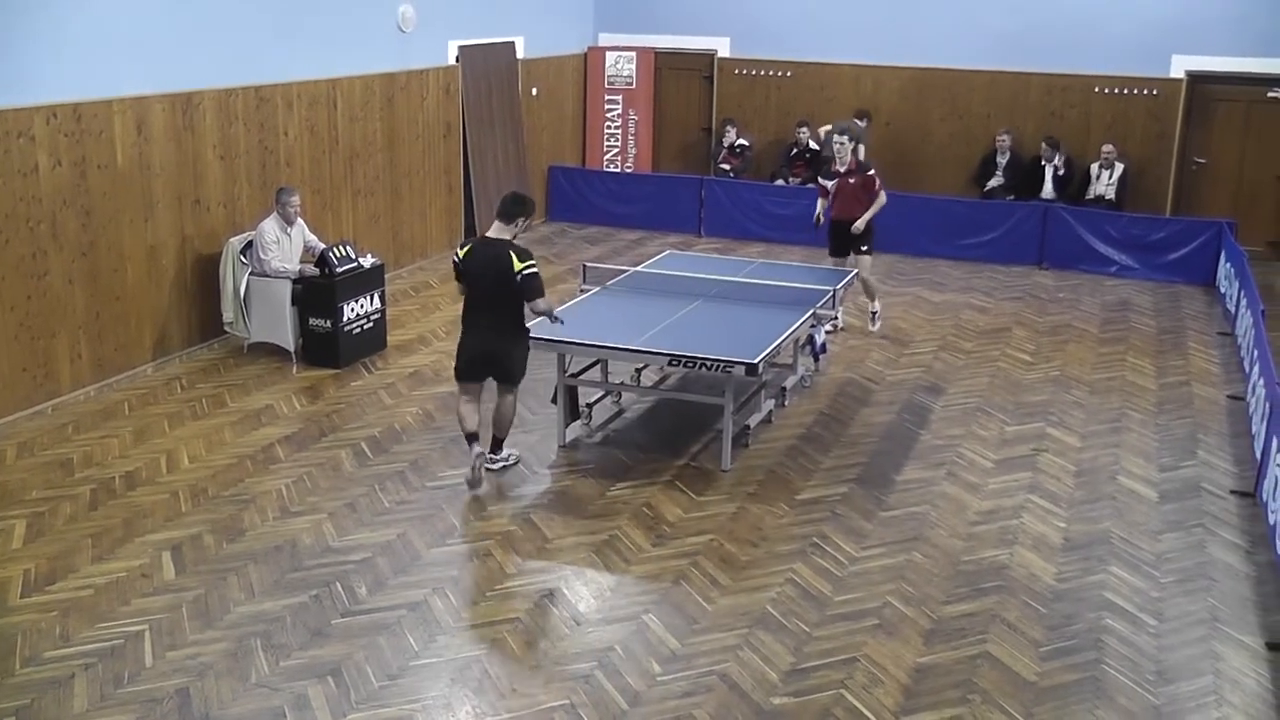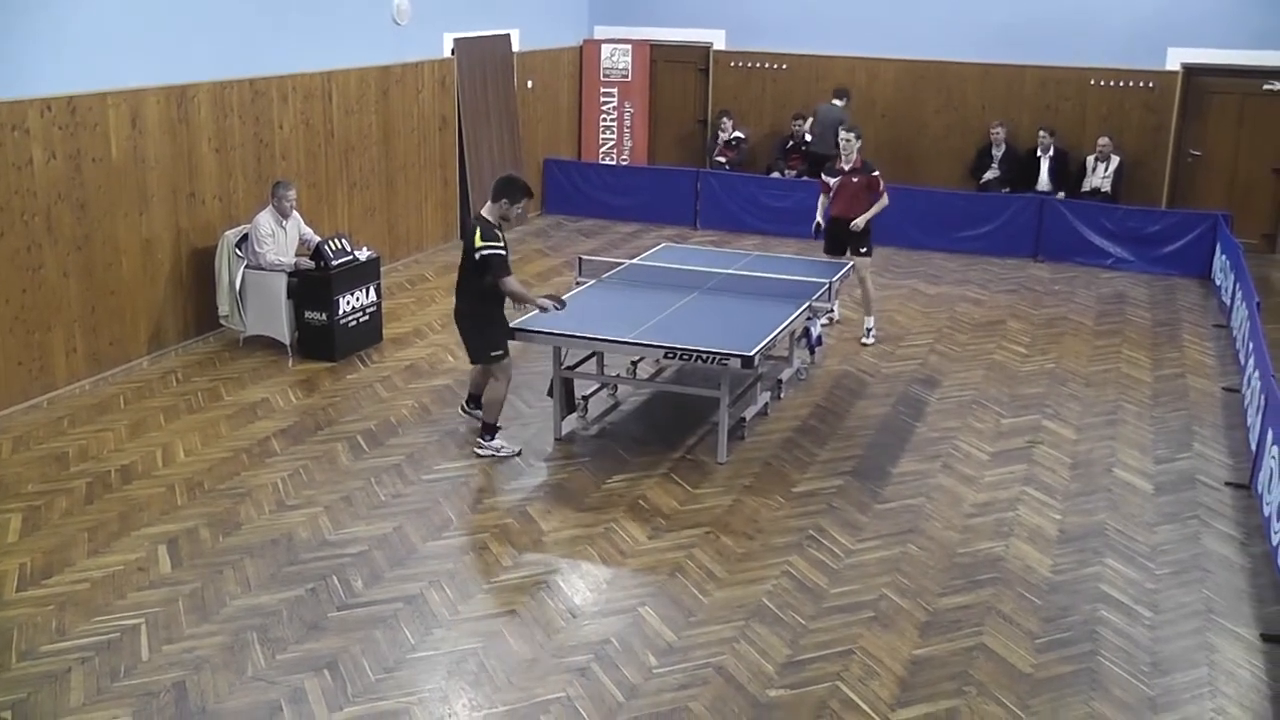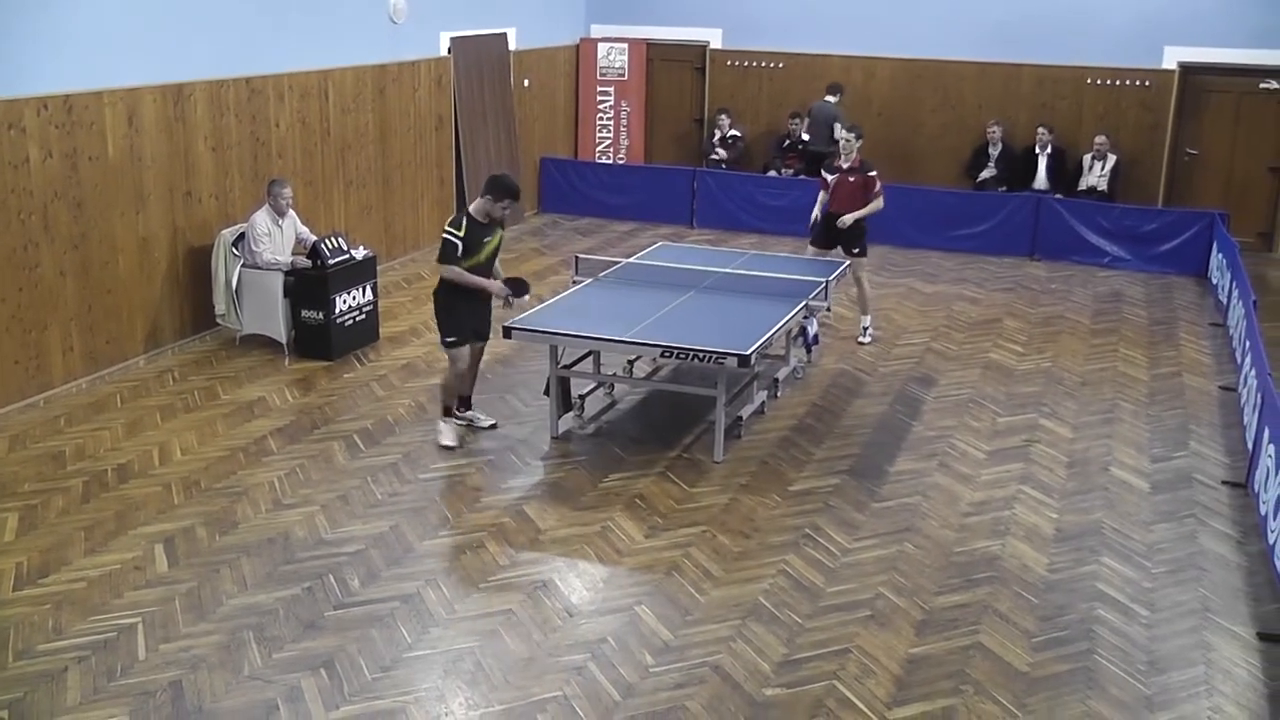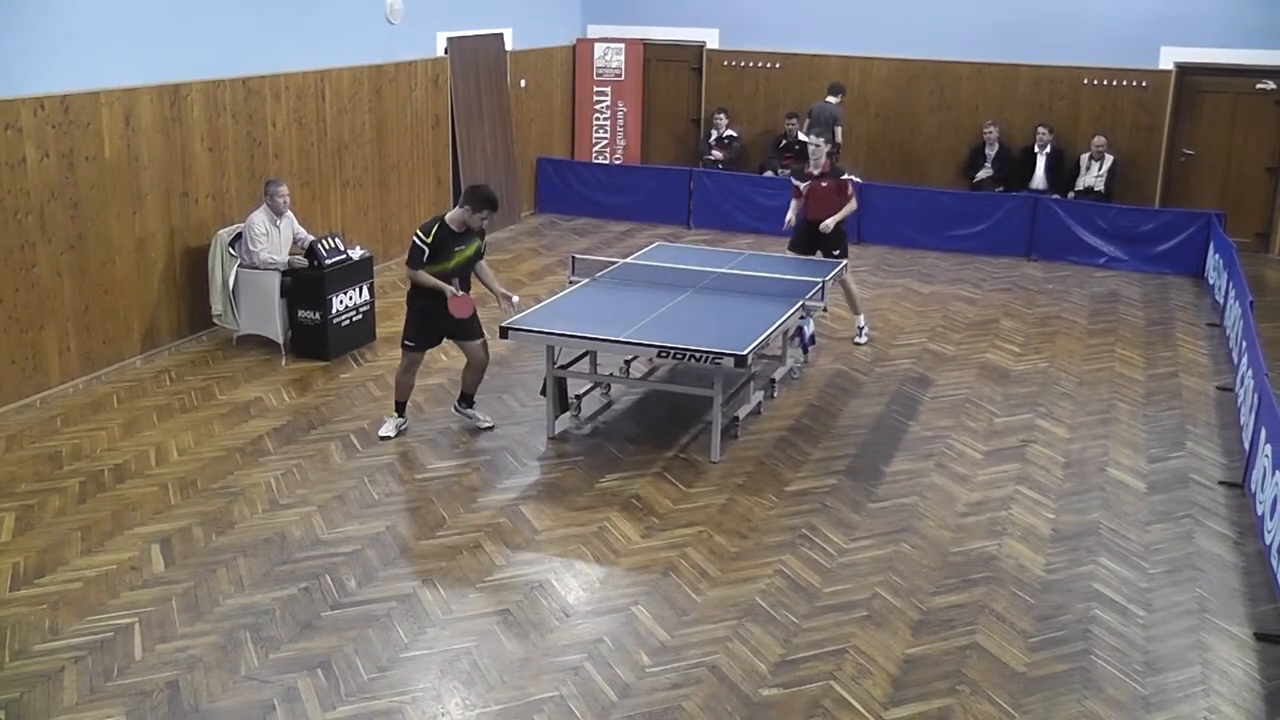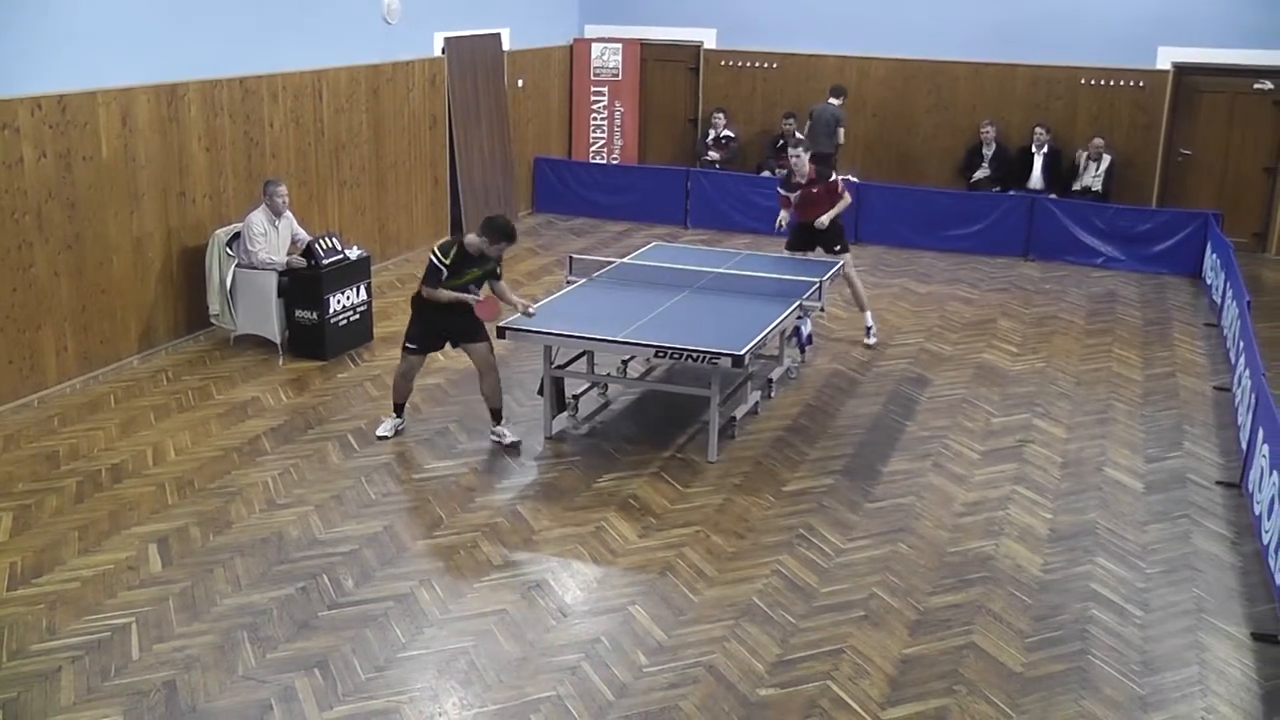
dt=0.3s
person 1, frame 1
left shoulder: (466, 250)
right shoulder: (521, 259)
right elbow: (539, 306)
right wrist: (551, 314)
left hip: (472, 338)
right hip: (507, 340)
left knee: (467, 397)
right knee: (506, 393)
left ankle: (474, 448)
right ankle: (495, 453)
person 1, frame 2
left shoulder: (480, 225)
right shoulder: (491, 236)
right elbow: (506, 282)
left wrist: (517, 294)
right wrist: (536, 301)
left hip: (470, 307)
right hip: (482, 313)
left knee: (487, 362)
right knee: (500, 374)
left ankle: (472, 404)
right ankle: (487, 439)
person 1, frame 3
left shoulder: (497, 223)
right shoulder: (458, 227)
right elbow: (446, 270)
left wrist: (499, 284)
right wrist: (486, 284)
left hip: (481, 301)
right hip: (454, 303)
left knee: (474, 357)
right knee: (459, 365)
left ankle: (463, 409)
right ankle: (446, 419)
person 1, frame 4
left shoulder: (477, 232)
right shoulder: (429, 233)
left elbow: (478, 263)
right elbow: (412, 271)
left wrist: (497, 290)
right wrist: (443, 287)
right hip: (426, 307)
left knee: (480, 357)
right knee: (409, 363)
left ankle: (465, 405)
right ankle: (399, 416)
person 1, frame 5
left shoulder: (491, 253)
right shoulder: (445, 253)
left elbow: (495, 281)
right elbow: (428, 291)
left wrist: (514, 300)
right wrist: (465, 297)
left hip: (464, 311)
right hip: (429, 313)
left knee: (487, 364)
right knee: (407, 368)
left ankle: (498, 425)
right ankle: (397, 418)
person 2, frame 1
left shoulder: (864, 170)
right shoulder: (826, 173)
left elbow: (881, 198)
right elbow: (823, 198)
left wrist: (865, 219)
right wrist: (819, 212)
left hip: (859, 226)
right hip: (837, 226)
left knee: (863, 275)
left ankle: (875, 306)
right ankle: (837, 317)
person 2, frame 2
left shoulder: (868, 170)
right shoulder: (830, 170)
left elbow: (884, 199)
left wrist: (865, 217)
right wrist: (819, 215)
left hip: (858, 227)
right hip: (834, 224)
left knee: (863, 276)
left ankle: (869, 326)
right ankle: (833, 309)
person 2, frame 3
left shoulder: (866, 171)
right shoulder: (829, 167)
left elbow: (879, 203)
left wrist: (854, 216)
right wrist: (817, 207)
left hip: (852, 226)
right hip: (829, 221)
left knee: (858, 276)
left ankle: (866, 326)
person 2, frame 4
left shoulder: (838, 174)
right shoulder: (799, 174)
left elbow: (852, 203)
left wrist: (833, 220)
right wrist: (791, 213)
left hip: (831, 230)
right hip: (806, 226)
left knee: (843, 278)
left ankle: (861, 325)
person 2, frame 5
left shoulder: (825, 176)
right shoulder: (785, 183)
left elbow: (846, 198)
right elbow: (786, 210)
left wrist: (829, 215)
right wrist: (782, 219)
left hip: (829, 227)
right hip: (803, 227)
left knee: (849, 274)
left ankle: (869, 325)
